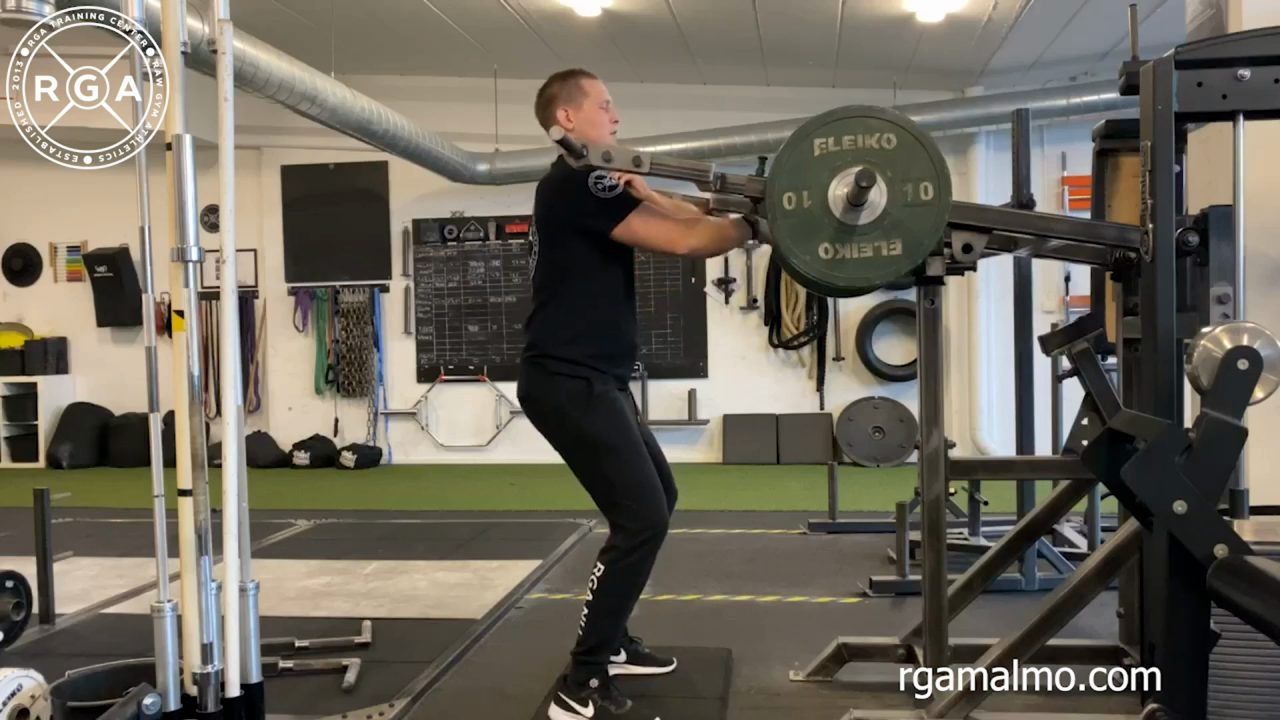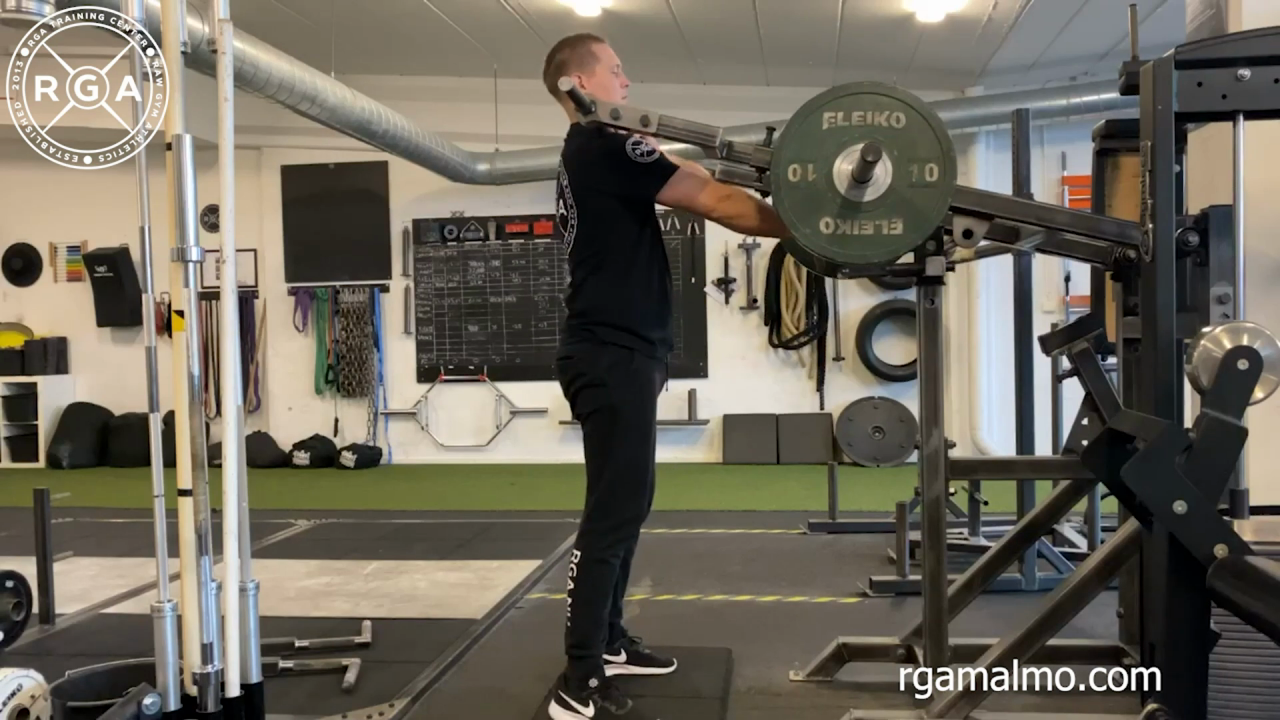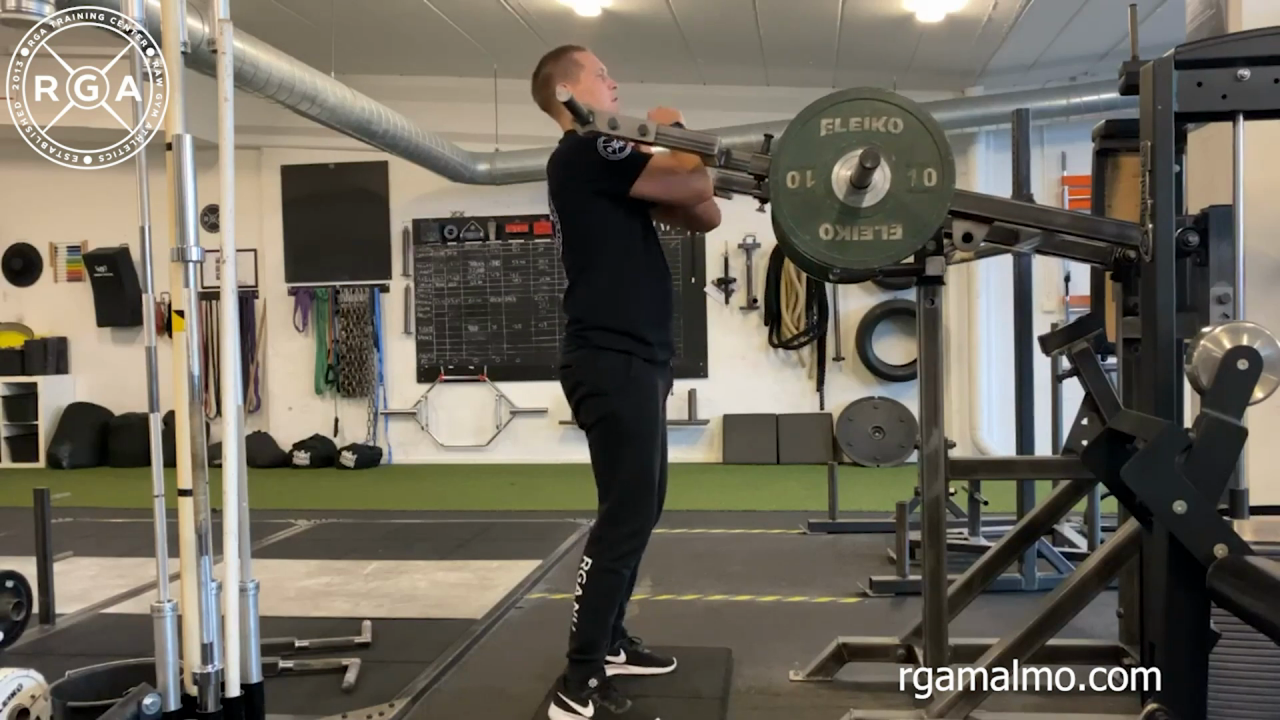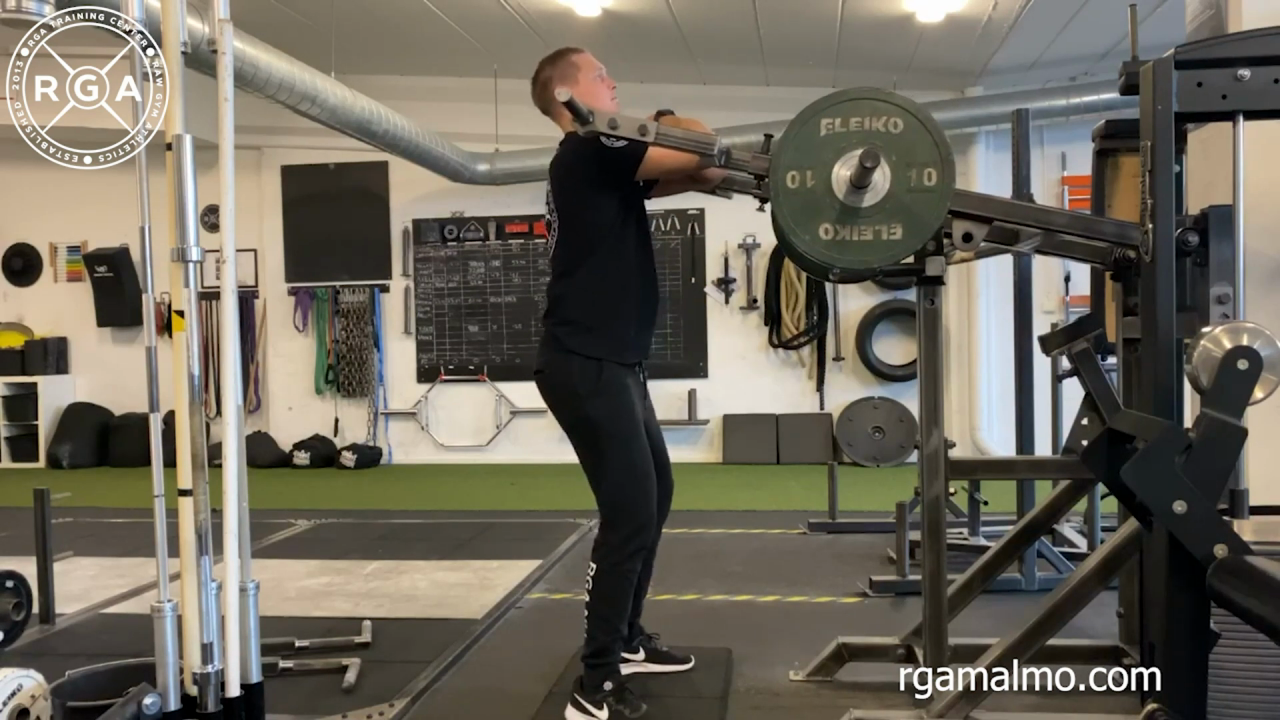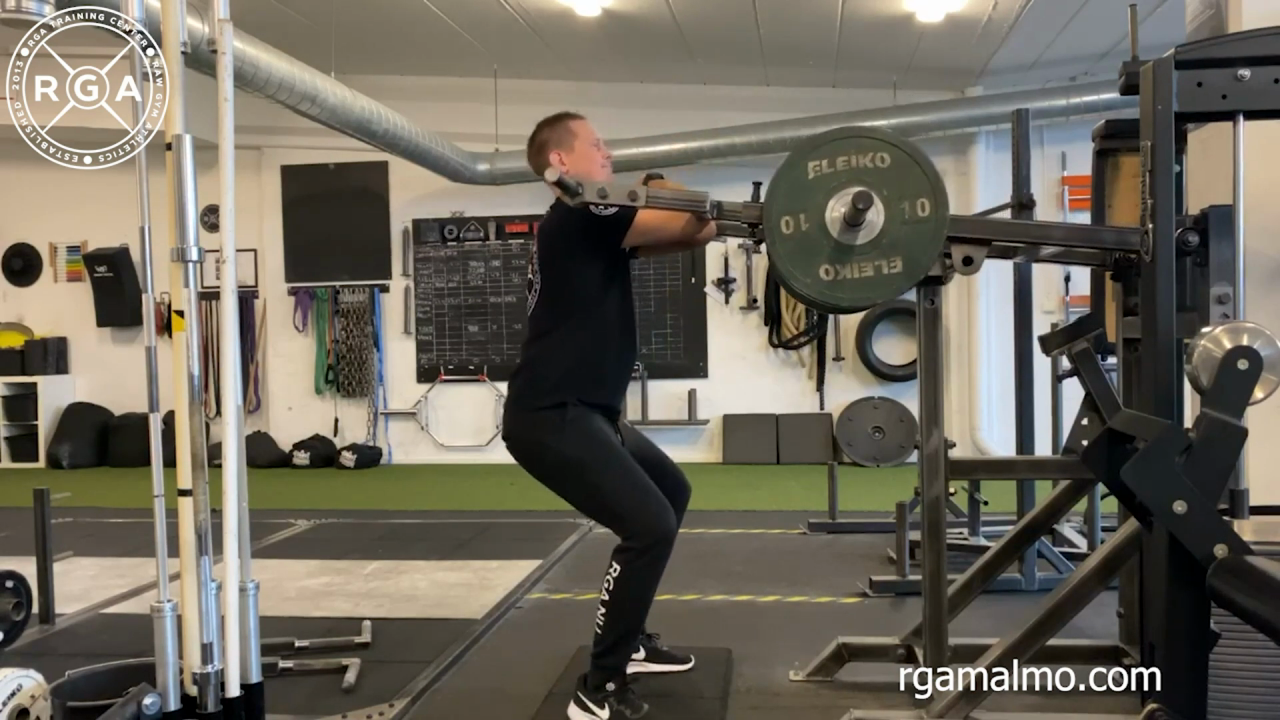
dt=1s
person 1, frame 1
left shoulder: (592, 186)
right shoulder: (575, 184)
left elbow: (685, 220)
right elbow: (681, 242)
left wrist: (641, 194)
right wrist: (752, 227)
left hip: (594, 378)
right hip: (569, 383)
left knee: (656, 501)
right knee: (641, 520)
left ankle: (610, 643)
person 1, frame 2
left shoulder: (596, 151)
right shoulder: (603, 147)
left elbow: (699, 183)
right elbow: (717, 202)
left wrist: (655, 151)
left hip: (619, 351)
right hip: (612, 355)
left knee: (626, 505)
right knee: (613, 512)
left ankle: (608, 642)
person 1, frame 3
left shoulder: (606, 163)
right shoulder: (585, 155)
left elbow: (705, 215)
right elbow: (697, 189)
left wrist: (665, 149)
right wrist: (673, 134)
left hip: (631, 357)
right hip: (611, 362)
left knee: (637, 509)
right knee: (625, 516)
left ankle: (608, 641)
person 1, frame 4
left shoulder: (602, 164)
right shoulder: (589, 151)
left elbow: (697, 172)
right elbow: (699, 153)
left wrist: (695, 157)
right wrist: (671, 125)
left hip: (610, 361)
right hip: (584, 364)
left knee: (653, 496)
right knee: (630, 514)
left ankle: (626, 640)
person 1, frame 5
left shoulder: (593, 226)
right shoulder: (577, 219)
left elbow: (687, 229)
right elbow: (688, 220)
right wrist: (660, 191)
left hip: (582, 411)
right hip: (549, 419)
left knee: (671, 494)
right knee: (650, 525)
left ankle: (628, 640)
